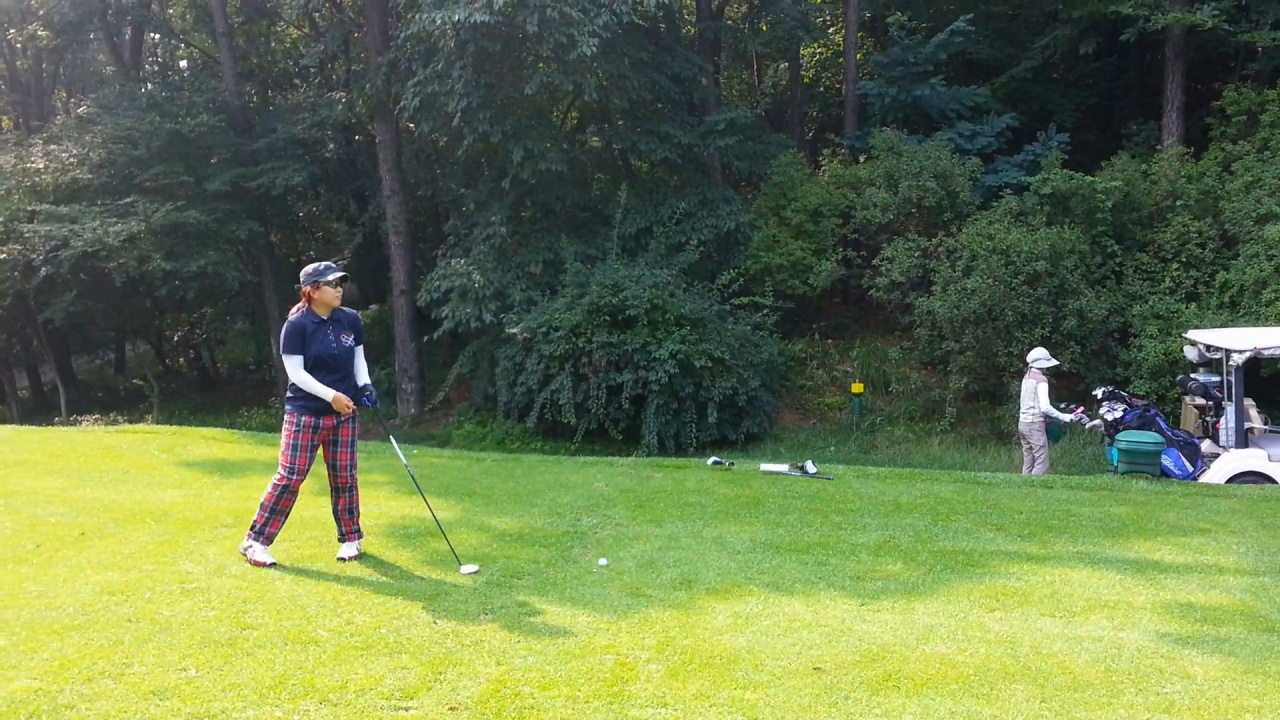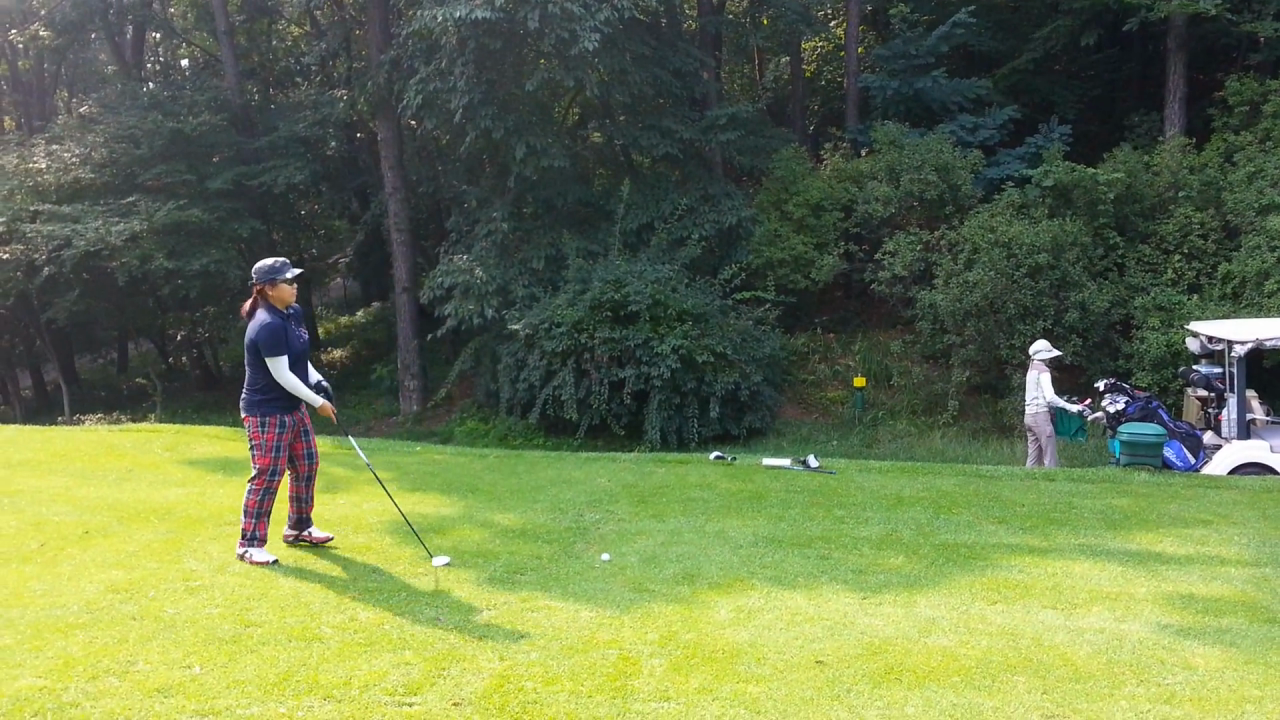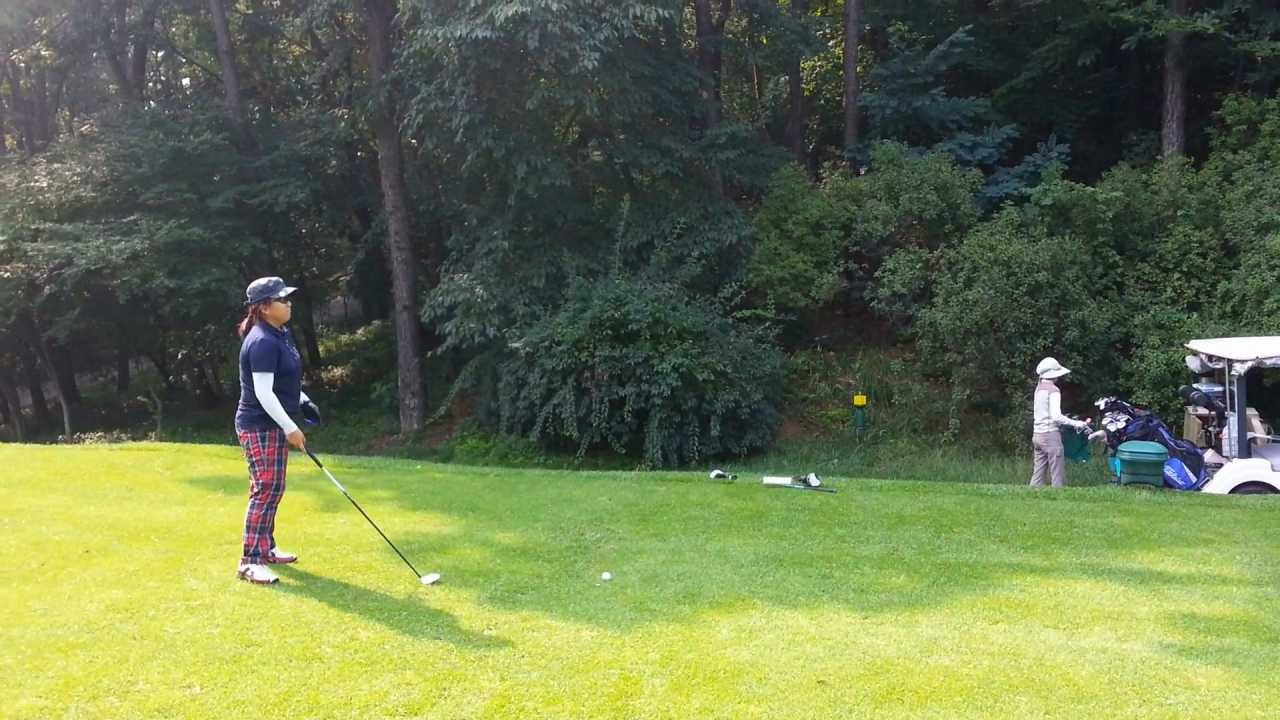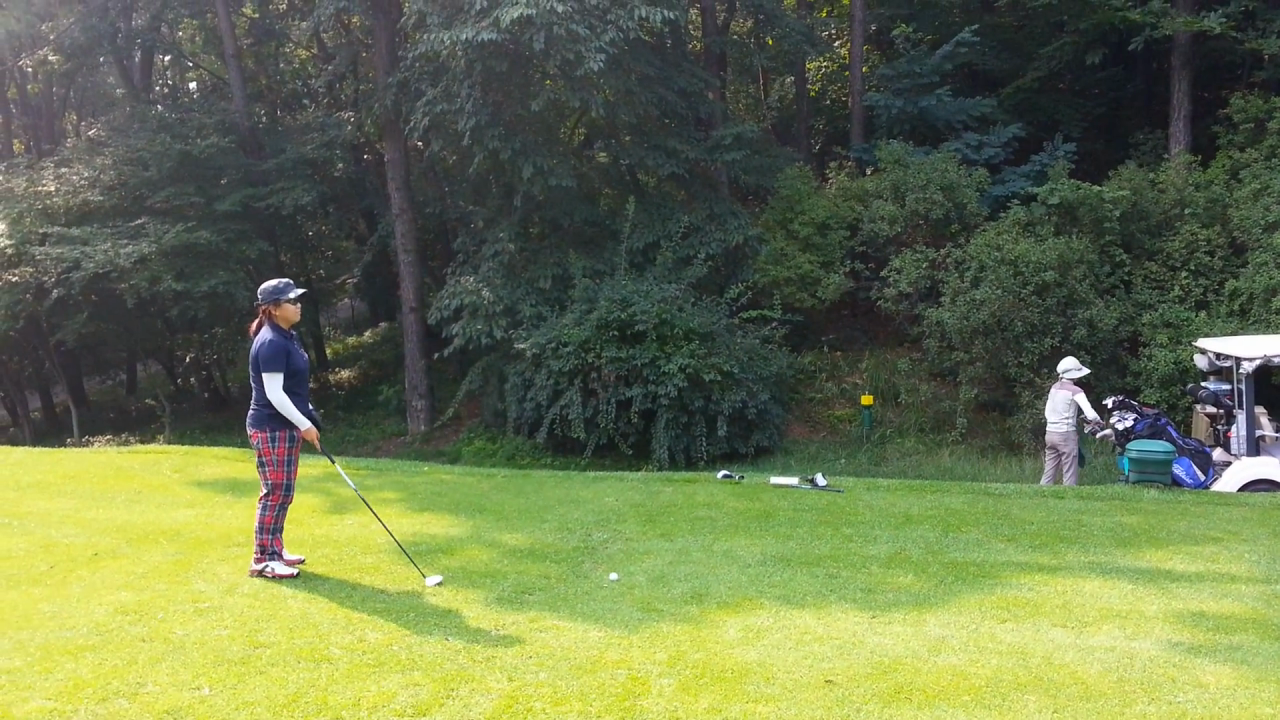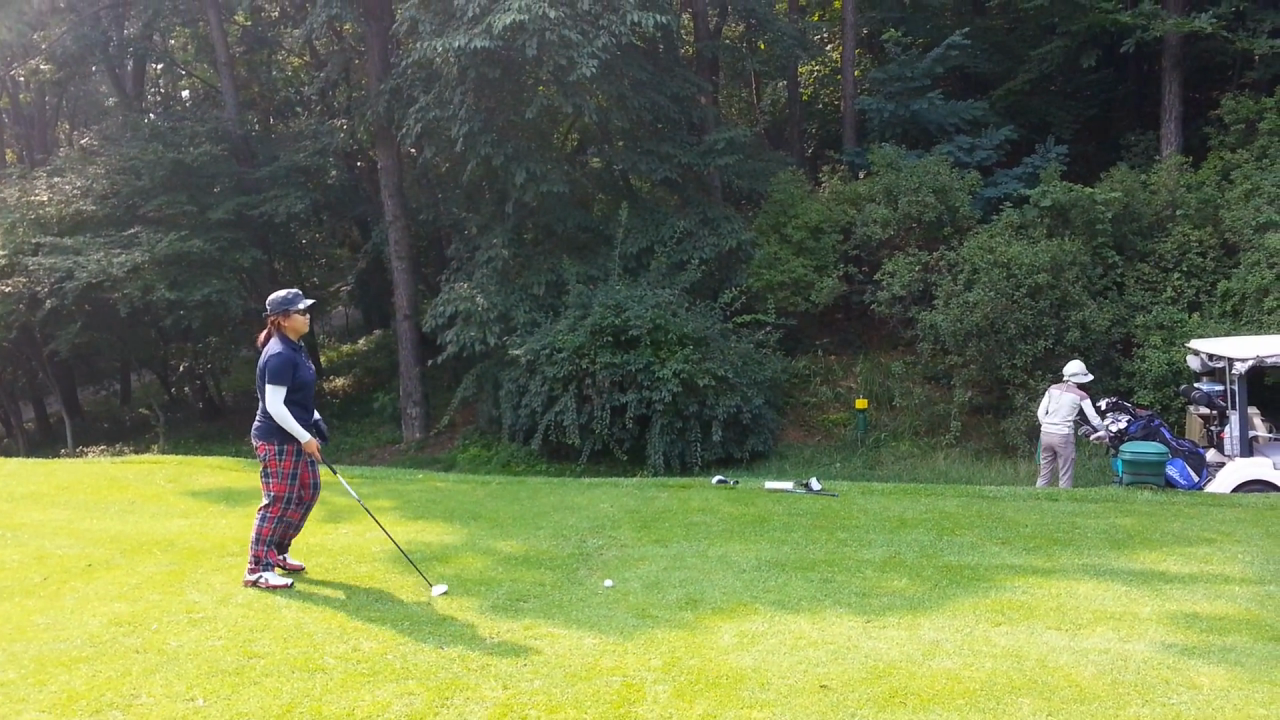
dt=0.4s
person 1, frame 1
left shoulder: (351, 319)
right shoulder: (297, 325)
left elbow: (357, 357)
right elbow: (296, 373)
left wrist: (365, 385)
right wrist: (331, 395)
left hip: (342, 414)
right hip: (303, 413)
left knee: (344, 476)
right knee: (289, 477)
left ankle: (350, 539)
right ankle: (256, 540)
person 1, frame 2
left shoulder: (294, 313)
right shoulder: (267, 325)
right elbow: (283, 375)
left wrist: (317, 380)
right wrist: (318, 401)
left hip: (293, 407)
right hip: (265, 411)
left knee: (306, 463)
right knee: (267, 476)
left ankle: (299, 527)
right ankle: (249, 544)
person 1, frame 3
left shoulder: (282, 335)
right shoulder: (262, 342)
right elbow: (264, 393)
left wrist: (304, 401)
right wrist: (291, 428)
left hip: (274, 425)
right hip: (260, 426)
left knee: (269, 488)
right knee: (267, 489)
left ankle: (265, 548)
right ankle: (251, 561)
person 1, frame 4
left shoulder: (288, 337)
right shoulder: (271, 343)
right elbow: (274, 393)
left wrist: (307, 410)
right wrist: (304, 424)
left hip: (285, 426)
right hip: (271, 428)
left knee: (281, 491)
right knee: (277, 492)
left ankle: (273, 549)
right ankle: (263, 559)
person 1, frame 5
left shoulder: (295, 348)
right shoulder: (279, 355)
right elbow: (274, 406)
left wrist: (314, 419)
right wrist: (306, 437)
left hip: (292, 437)
right hip: (277, 439)
left knee: (307, 491)
right knee: (277, 503)
left ankle: (279, 552)
right ankle: (257, 570)
